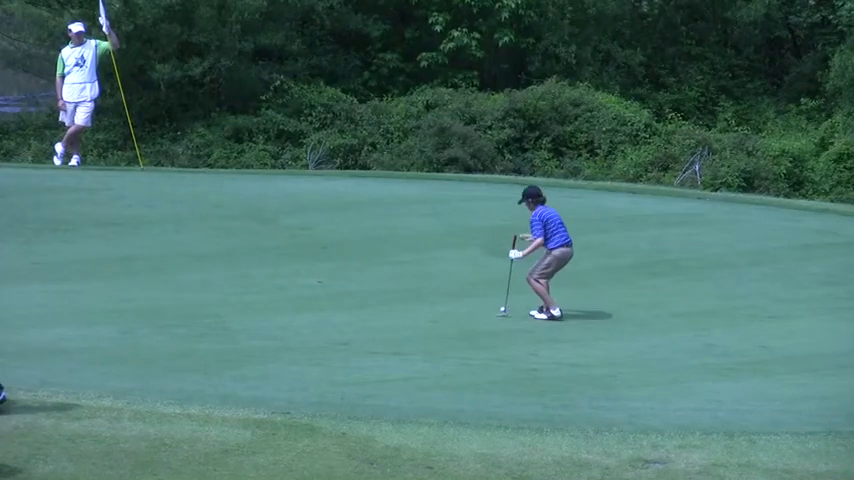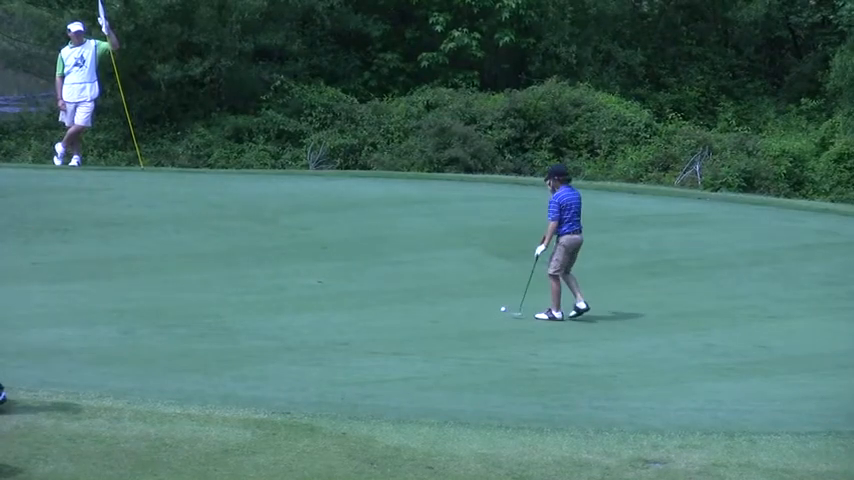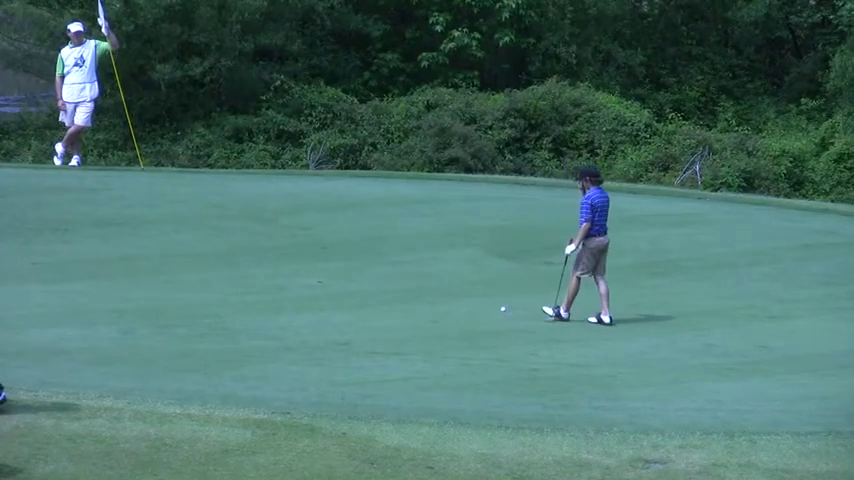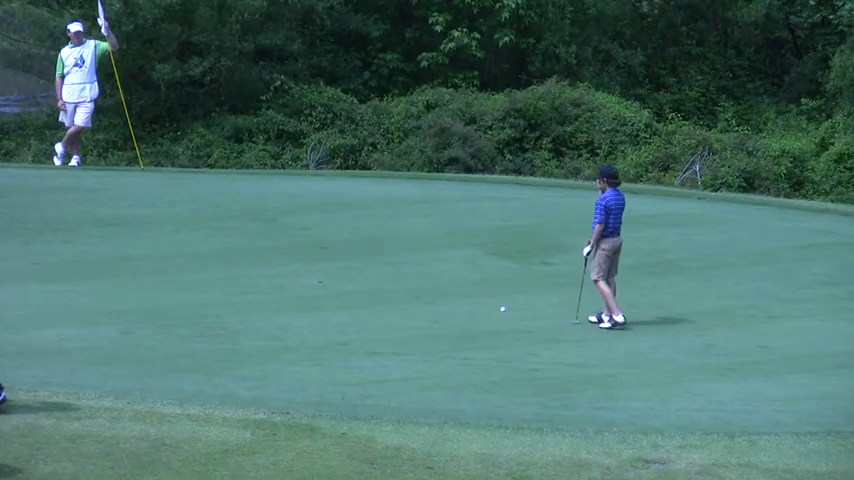
dt=0.4s
person 1, frame 1
left shoulder: (536, 215)
right shoulder: (550, 211)
left elbow: (540, 241)
left wrist: (522, 253)
right wrist: (532, 237)
left hip: (557, 251)
right hip: (567, 250)
left knee: (532, 277)
right knee: (540, 275)
left ankle: (553, 310)
right ankle: (546, 308)
person 1, frame 2
left shoulder: (556, 197)
right shoulder: (575, 193)
left elbow: (553, 223)
left wrist: (544, 244)
right wrist: (552, 190)
left hip: (565, 238)
right hip: (577, 237)
left knee: (553, 274)
right knee: (565, 272)
left ankle: (555, 312)
right ankle: (580, 302)
person 1, frame 3
left shoulder: (588, 198)
right shoulder: (604, 195)
left elbow: (586, 224)
left wrist: (575, 244)
right wrist: (583, 191)
left hip: (592, 241)
right hip: (604, 239)
left knee: (577, 275)
right knee: (600, 276)
left ankle: (563, 311)
right ankle: (605, 314)
person 1, frame 4
left shoulder: (603, 200)
right shoulder: (620, 197)
left elbow: (600, 225)
left wrist: (590, 245)
right wrist: (601, 191)
left hip: (605, 242)
right hip: (617, 240)
left knee: (598, 279)
right knee: (610, 278)
left ankle: (617, 315)
right ankle: (607, 315)
person 2, frame 1
left shoulder: (94, 45)
right shoulder: (64, 52)
left elbow: (115, 46)
right elbow: (59, 77)
left wrist: (108, 31)
right wrist: (59, 98)
left hip: (87, 96)
right hip: (68, 97)
left knee: (80, 127)
right knee: (72, 128)
left ankle: (61, 146)
right ankle: (76, 156)
person 2, frame 2
left shoulder: (93, 46)
right shoulder: (64, 52)
left elbow: (114, 46)
right elbow: (59, 77)
left wrist: (108, 31)
right wrist: (59, 98)
left hip: (87, 96)
right hip: (68, 97)
left knee: (80, 127)
right knee: (72, 128)
left ankle: (62, 146)
right ankle: (76, 156)
person 2, frame 3
left shoulder: (93, 46)
right shoulder: (64, 52)
left elbow: (114, 46)
right elbow: (59, 77)
left wrist: (107, 32)
right wrist: (59, 98)
left hip: (86, 96)
right hip: (68, 97)
left knee: (80, 126)
right knee: (72, 129)
left ankle: (62, 146)
right ankle: (76, 156)
person 2, frame 4
left shoulder: (93, 46)
right shoulder: (64, 52)
left elbow: (114, 47)
right elbow: (59, 77)
left wrist: (107, 32)
right wrist: (59, 98)
left hip: (87, 97)
right hip: (68, 98)
left knee: (79, 127)
right knee: (71, 128)
left ankle: (61, 146)
right ankle: (76, 156)
